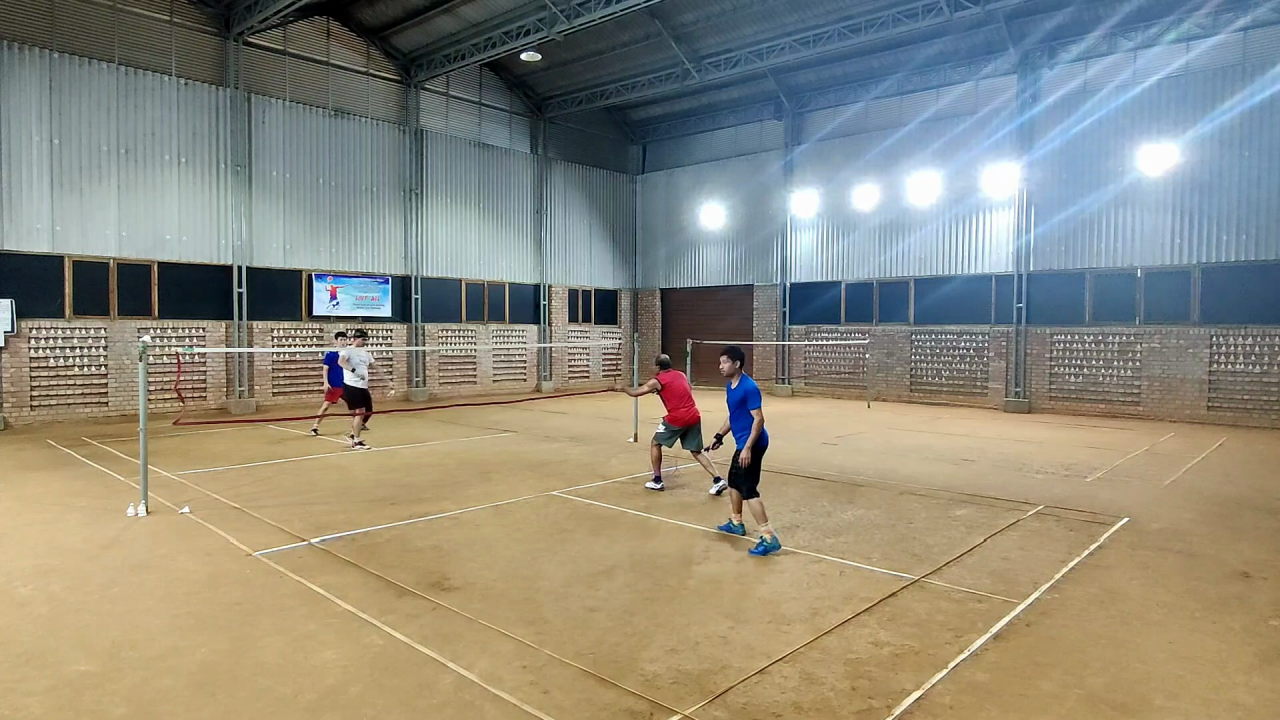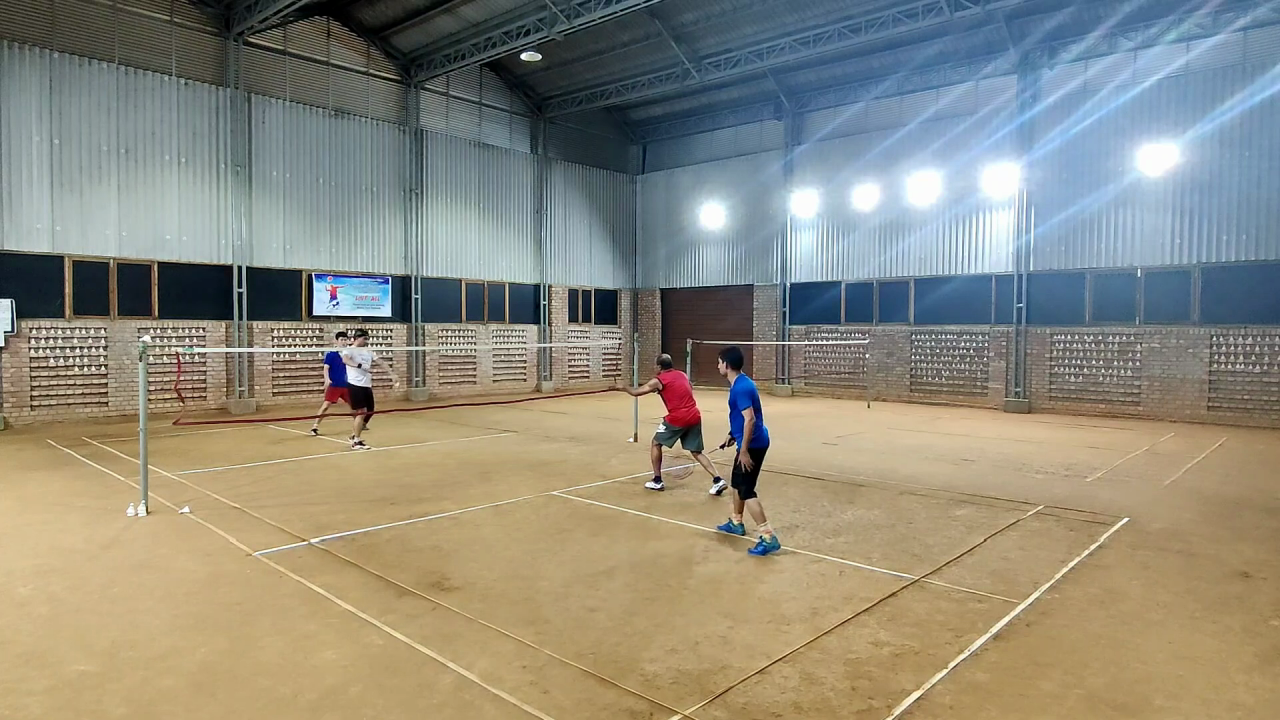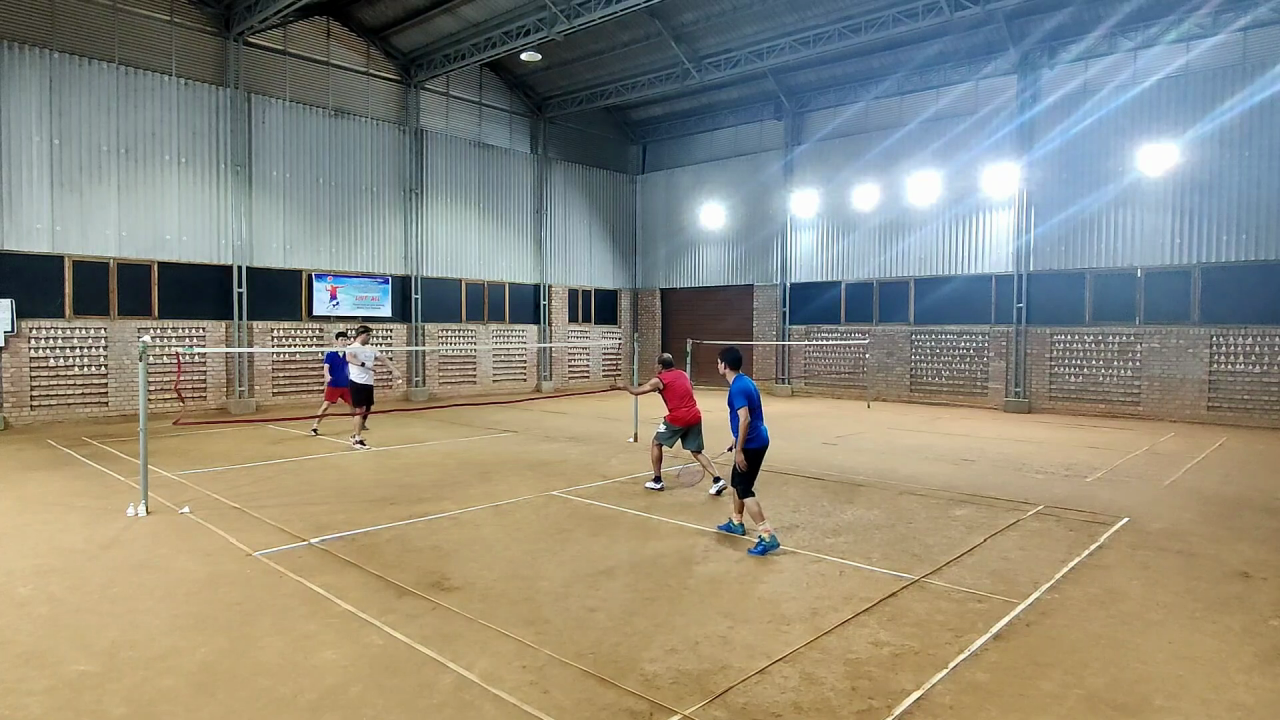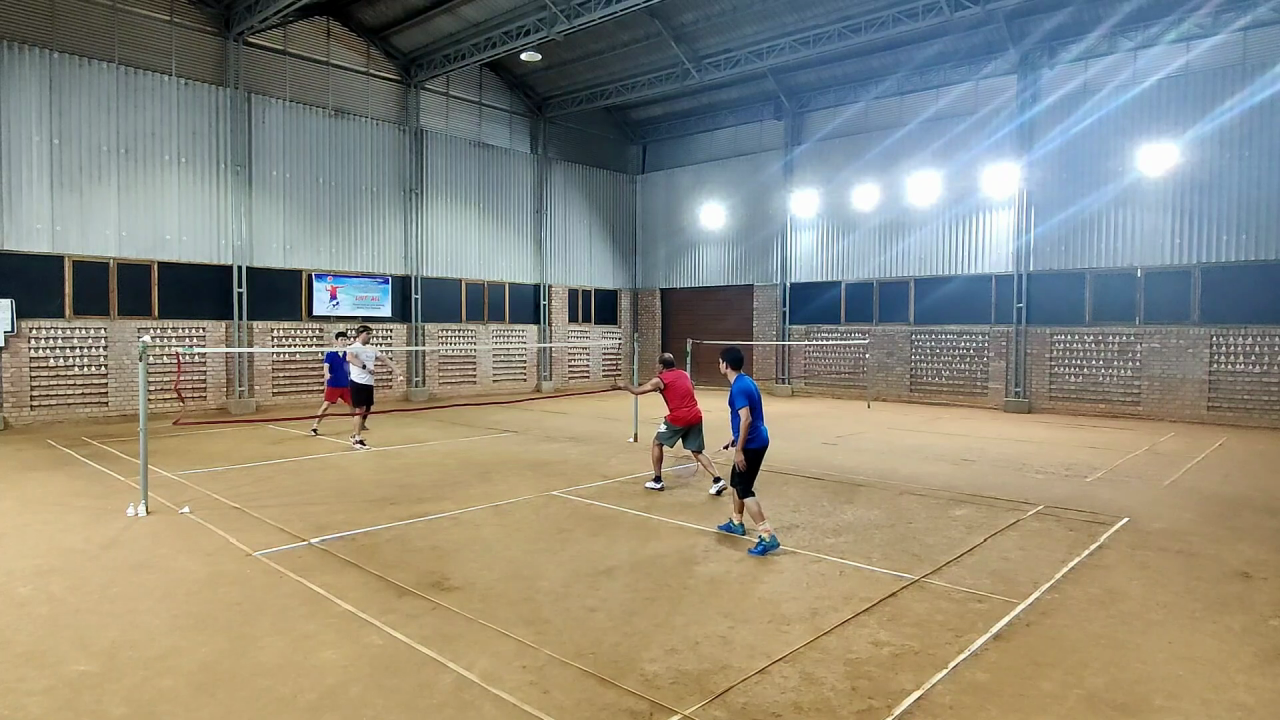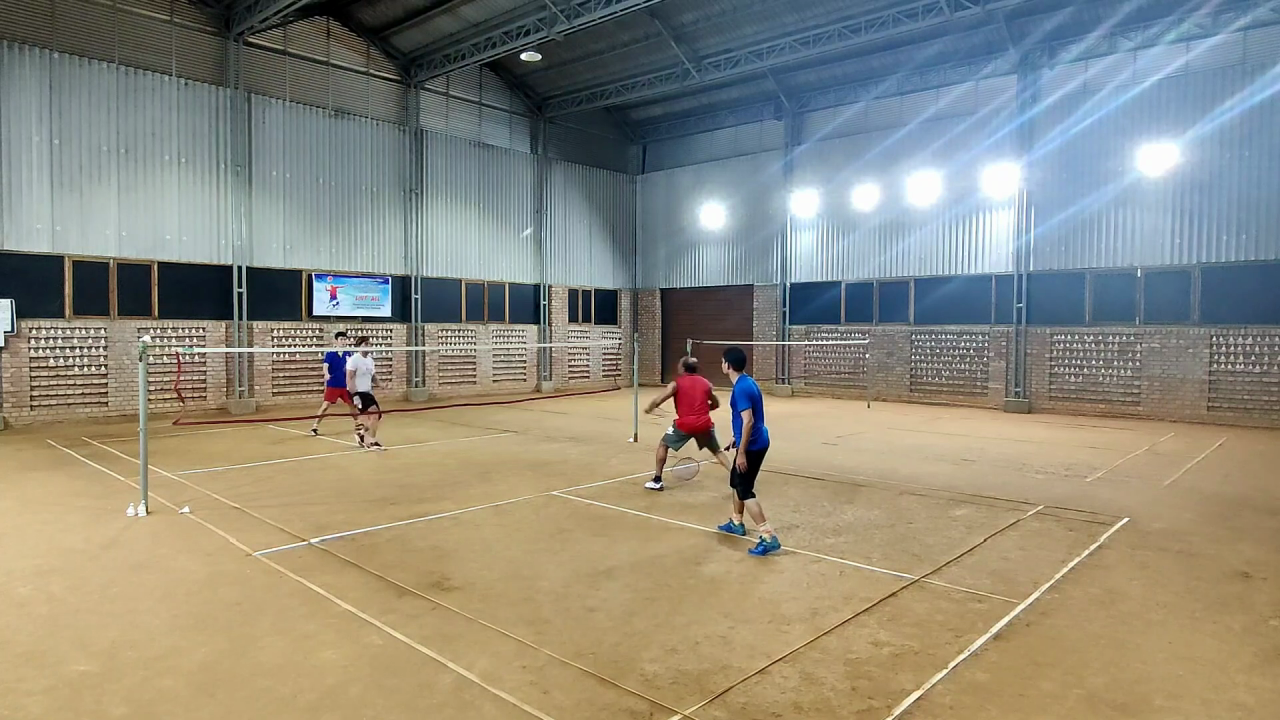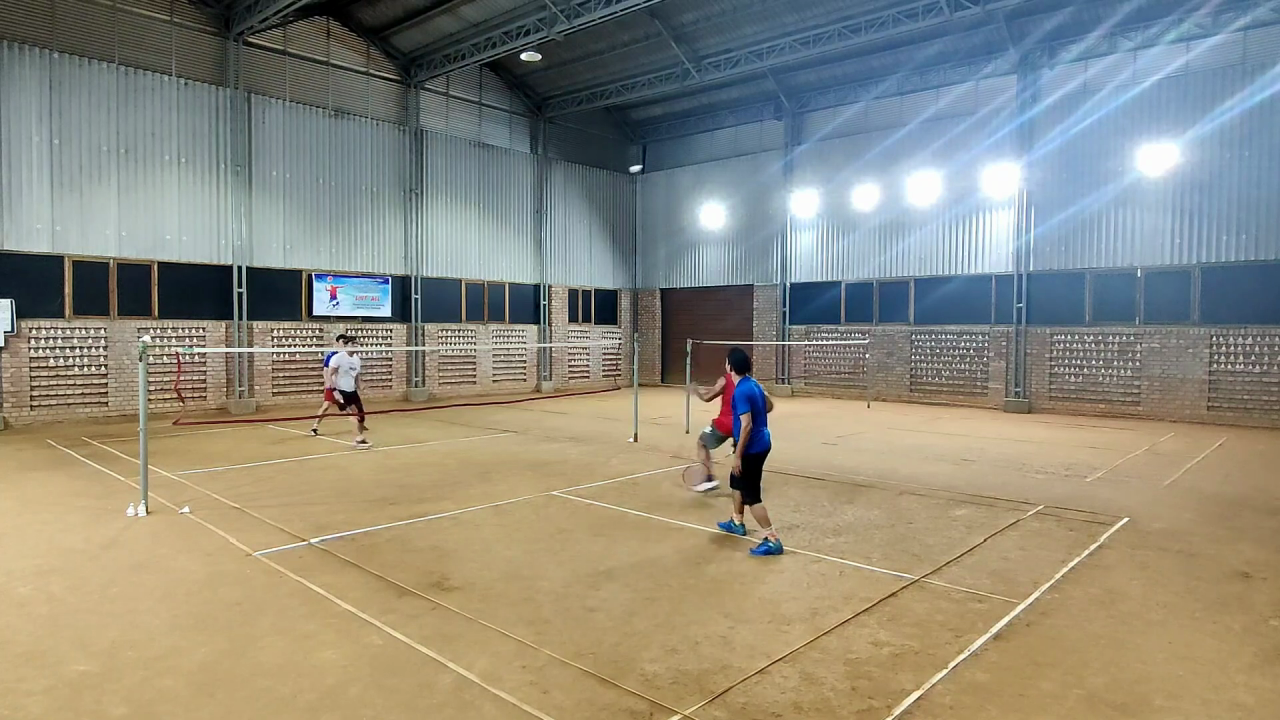
dt=0.3s
person 1, frame 1
left shoulder: (749, 387)
right shoulder: (730, 386)
left elbow: (758, 420)
left wrist: (748, 448)
right wrist: (719, 436)
left hip: (752, 445)
right hip: (742, 444)
left knee: (748, 490)
right knee: (734, 481)
left ankle: (769, 538)
right ankle: (736, 523)
person 1, frame 2
left shoulder: (741, 387)
right shoulder: (741, 383)
left elbow: (750, 420)
left wrist: (744, 451)
right wrist: (733, 435)
left hip: (753, 444)
right hip: (751, 443)
left knee: (746, 491)
right knee: (737, 483)
left ankle: (769, 538)
right ankle: (736, 523)
person 1, frame 3
left shoulder: (737, 387)
right shoulder: (744, 381)
left elbow: (745, 419)
left wrist: (739, 450)
right wrist: (738, 442)
left hip: (751, 444)
right hip: (754, 441)
left knee: (744, 490)
right knee: (737, 482)
left ankle: (768, 537)
right ankle: (736, 523)
person 1, frame 4
left shoulder: (739, 387)
right shoulder: (745, 381)
left elbow: (746, 419)
left wrist: (739, 450)
right wrist: (735, 438)
left hip: (751, 444)
right hip: (753, 441)
left knee: (745, 489)
right knee: (736, 482)
left ankle: (768, 536)
right ankle: (736, 522)
person 1, frame 5
left shoulder: (741, 388)
right shoulder: (747, 382)
left elbow: (748, 422)
left wrist: (742, 453)
right wrist: (737, 438)
left hip: (752, 446)
right hip: (753, 443)
left knee: (744, 491)
right knee: (736, 482)
left ankle: (769, 537)
right ankle: (736, 523)
person 1, frame 6
left shoulder: (741, 392)
right shoulder: (754, 384)
left elbow: (746, 426)
right elbow: (767, 407)
left wrist: (737, 456)
left hip: (753, 449)
right hip: (760, 443)
left knee: (751, 495)
right knee: (737, 482)
left ankle: (772, 540)
right ankle: (737, 522)
